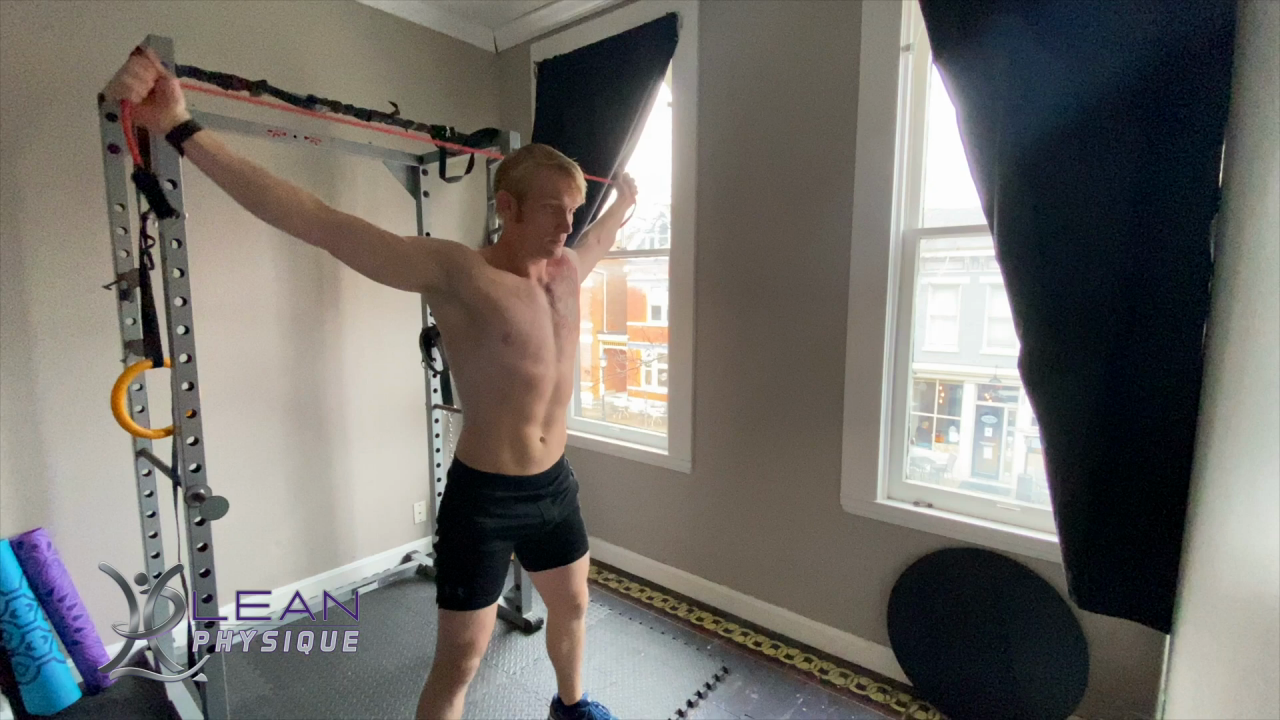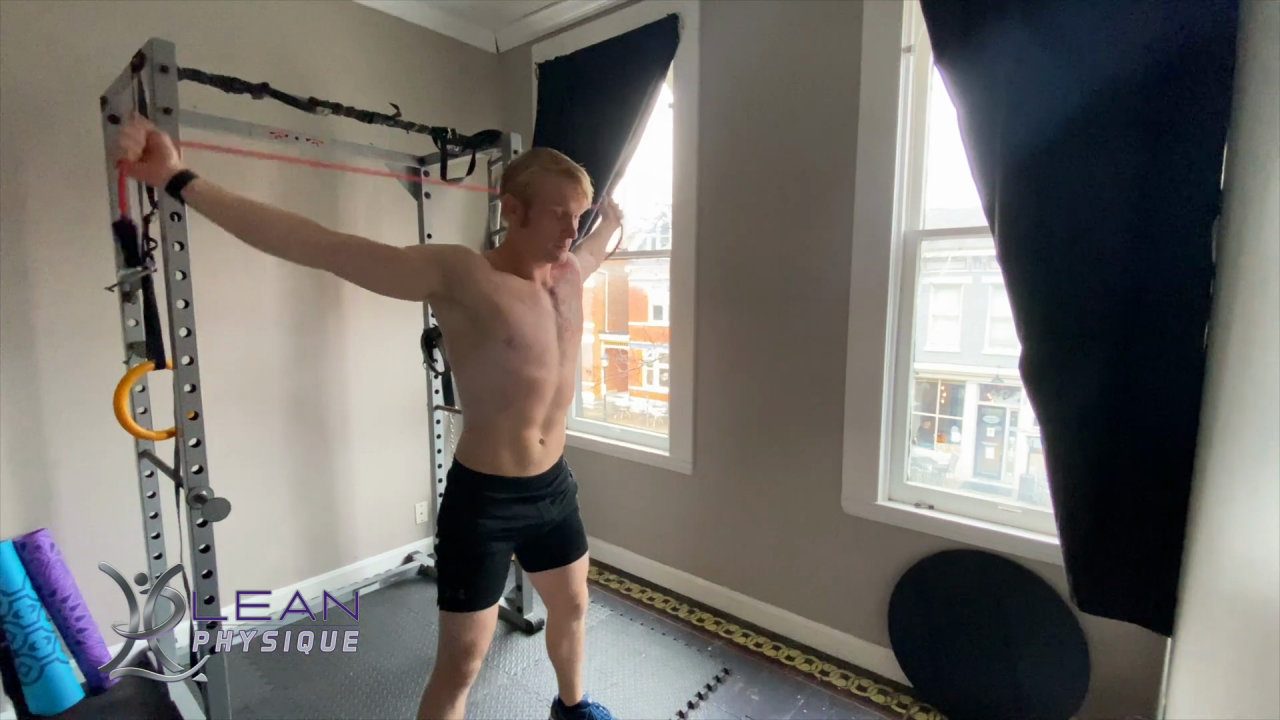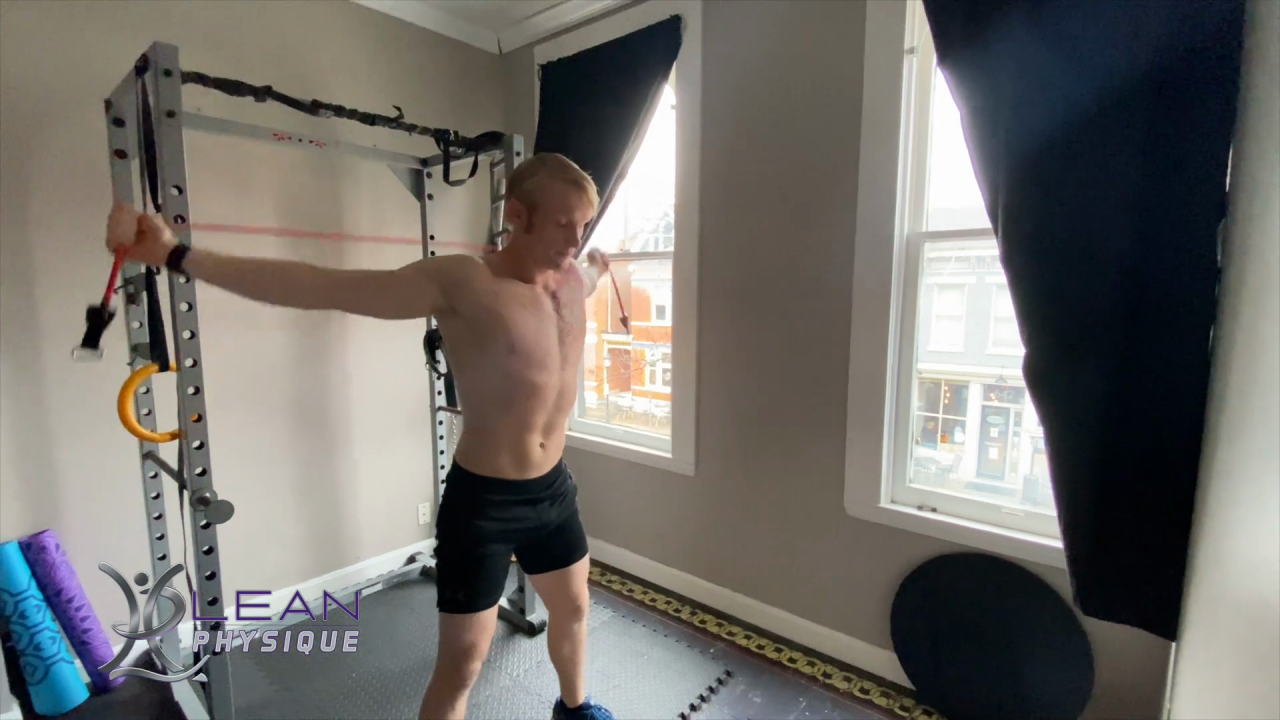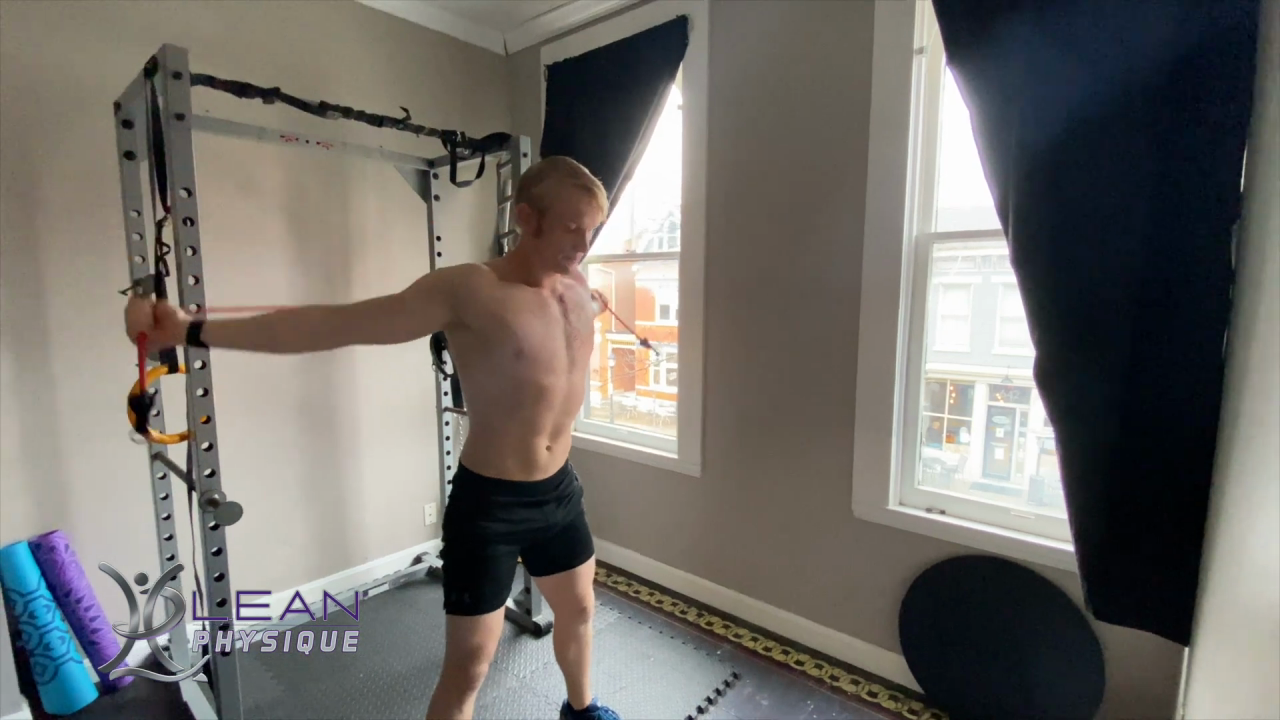
dt=0.2s
person 1, frame 1
left shoulder: (569, 269)
right shoulder: (456, 275)
left elbow: (605, 234)
right elbow: (322, 225)
left wrist: (624, 196)
left hip: (554, 487)
right hip: (483, 501)
left knee: (572, 606)
right knee: (459, 663)
person 1, frame 2
left shoulder: (571, 271)
right shoulder: (460, 277)
right elbow: (324, 249)
right wrist: (181, 184)
left hip: (553, 491)
right hip: (482, 502)
left knee: (572, 607)
right knee: (461, 665)
person 1, frame 3
left shoulder: (570, 280)
right shoulder: (462, 283)
right elbow: (322, 289)
left wrist: (597, 265)
right wrist: (178, 256)
left hip: (553, 490)
right hip: (482, 502)
left knee: (573, 609)
right knee: (461, 666)
person 1, frame 4
left shoulder: (575, 287)
right shoulder: (470, 290)
right elbow: (335, 324)
left wrist: (594, 307)
right wrist: (197, 331)
left hip: (559, 491)
right hip: (487, 503)
left knee: (578, 610)
right knee: (468, 668)
